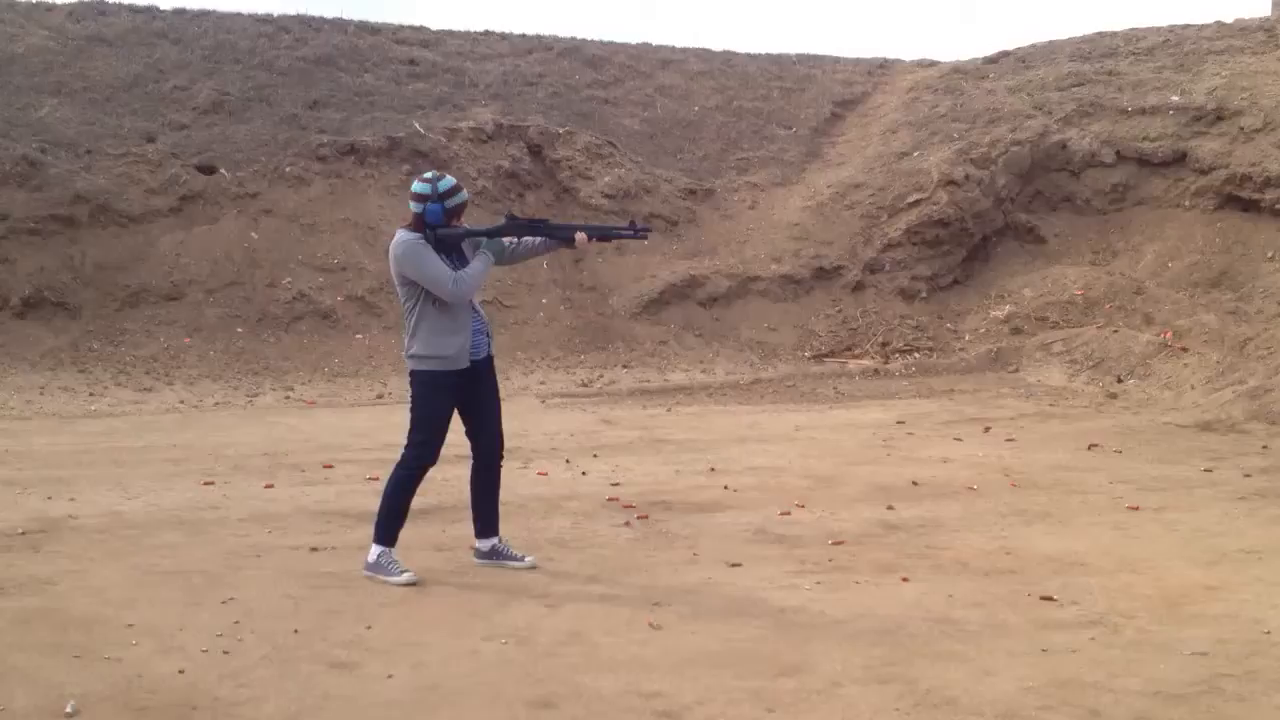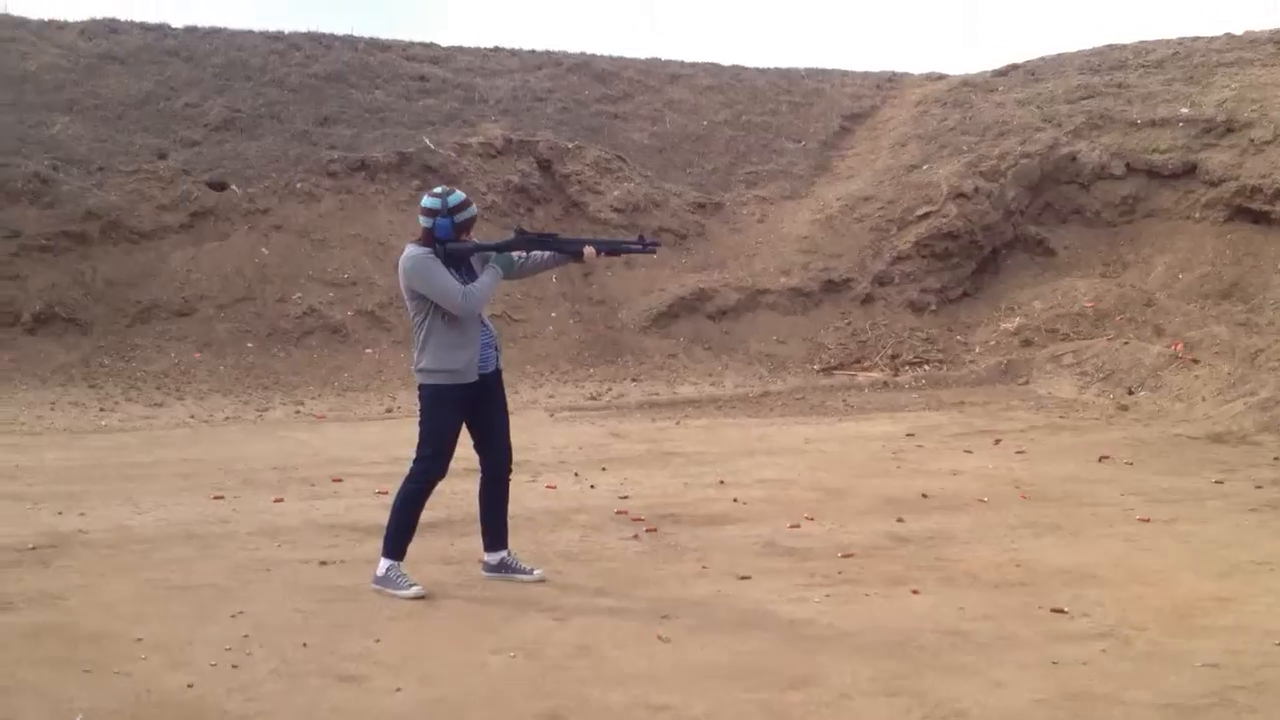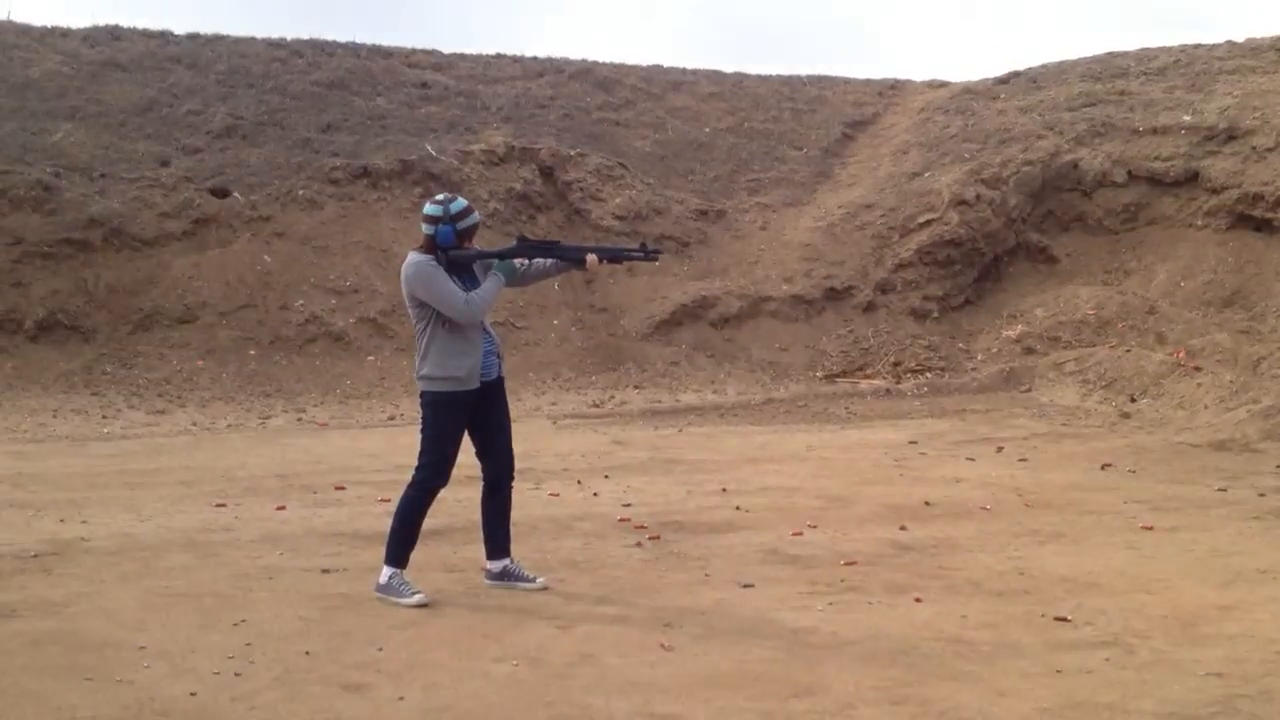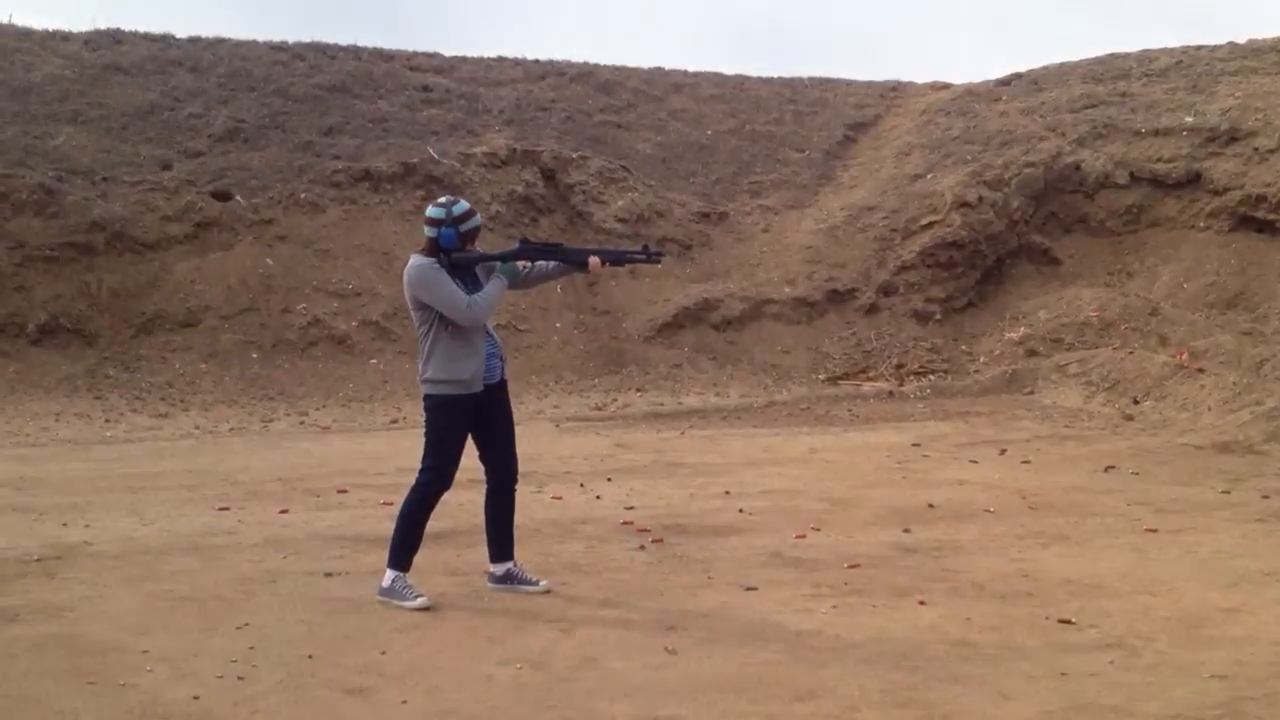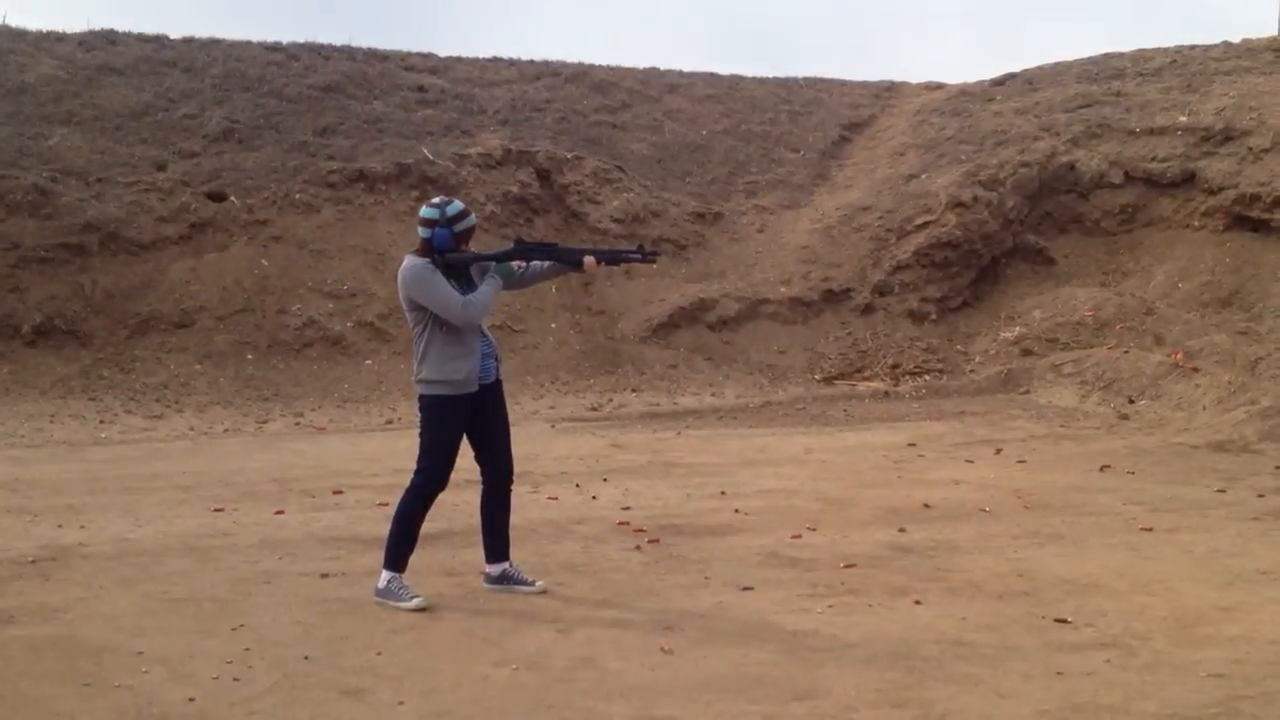
dt=0.3s
person 1, frame 1
left shoulder: (458, 238)
right shoulder: (407, 247)
left elbow: (509, 250)
right elbow: (456, 288)
left wrist: (563, 238)
right wrist: (485, 255)
left hip: (476, 360)
right hip: (435, 368)
left knee: (490, 450)
right knee: (419, 457)
left ankle: (488, 543)
right ankle: (379, 553)
person 1, frame 2
left shoulder: (465, 252)
right shoulder: (417, 261)
left elbow: (518, 264)
right elbow: (465, 302)
left wrist: (573, 253)
right wrist: (494, 268)
left hip: (484, 374)
right hip: (444, 382)
left knee: (498, 463)
right knee: (428, 470)
left ankle: (497, 556)
right ankle: (388, 566)
person 1, frame 3
left shoulder: (469, 260)
right shoulder: (419, 268)
left elbow: (521, 272)
right elbow: (467, 309)
left wrist: (574, 260)
right wrist: (497, 276)
left hip: (486, 381)
right hip: (446, 389)
left knee: (501, 471)
right knee: (430, 477)
left ankle: (500, 564)
right ankle: (391, 574)
person 1, frame 4
left shoulder: (471, 262)
right shoulder: (422, 271)
left elbow: (523, 274)
right elbow: (471, 312)
left wrist: (576, 263)
right wrist: (500, 278)
left hip: (489, 384)
right hip: (449, 392)
left knee: (504, 474)
right knee: (434, 481)
left ankle: (502, 567)
right ankle: (393, 578)
person 1, frame 5
left shoulder: (465, 263)
right shoulder: (416, 271)
left elbow: (518, 275)
right elbow: (465, 313)
left wrist: (571, 263)
right wrist: (494, 279)
left hip: (485, 384)
right hip: (444, 392)
left knee: (500, 474)
right knee: (429, 482)
left ankle: (499, 568)
right ankle: (389, 578)
